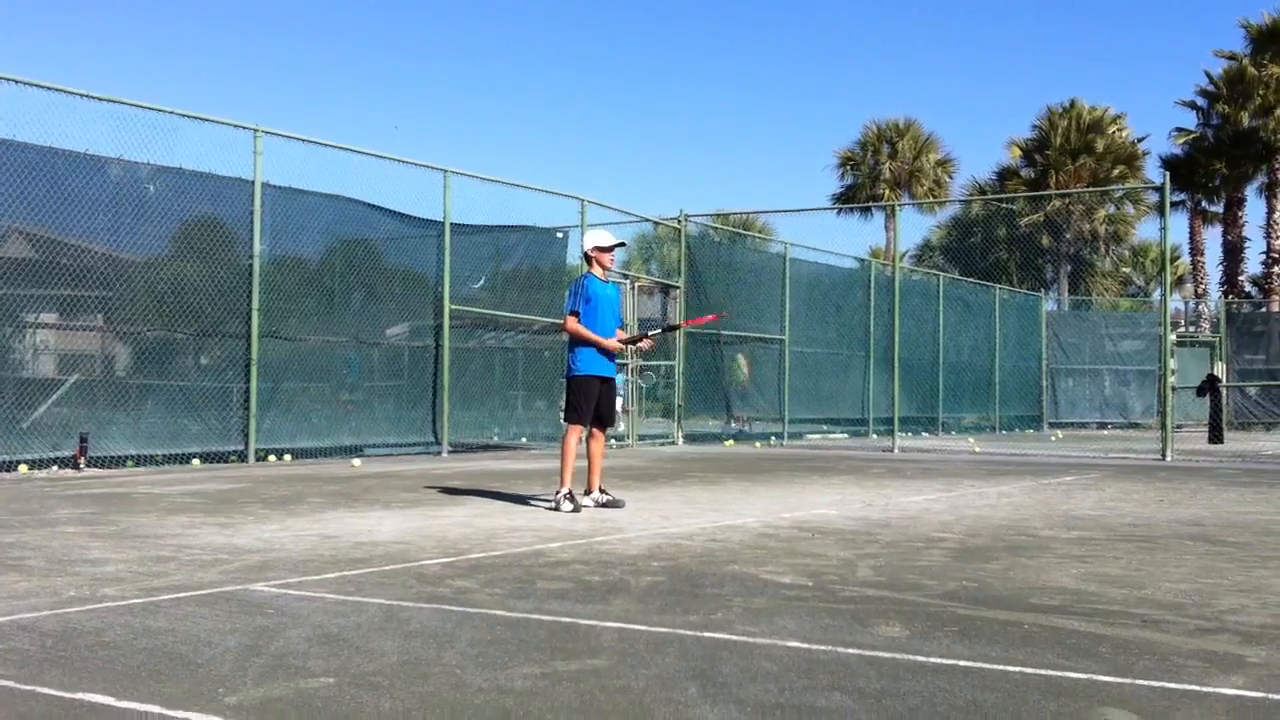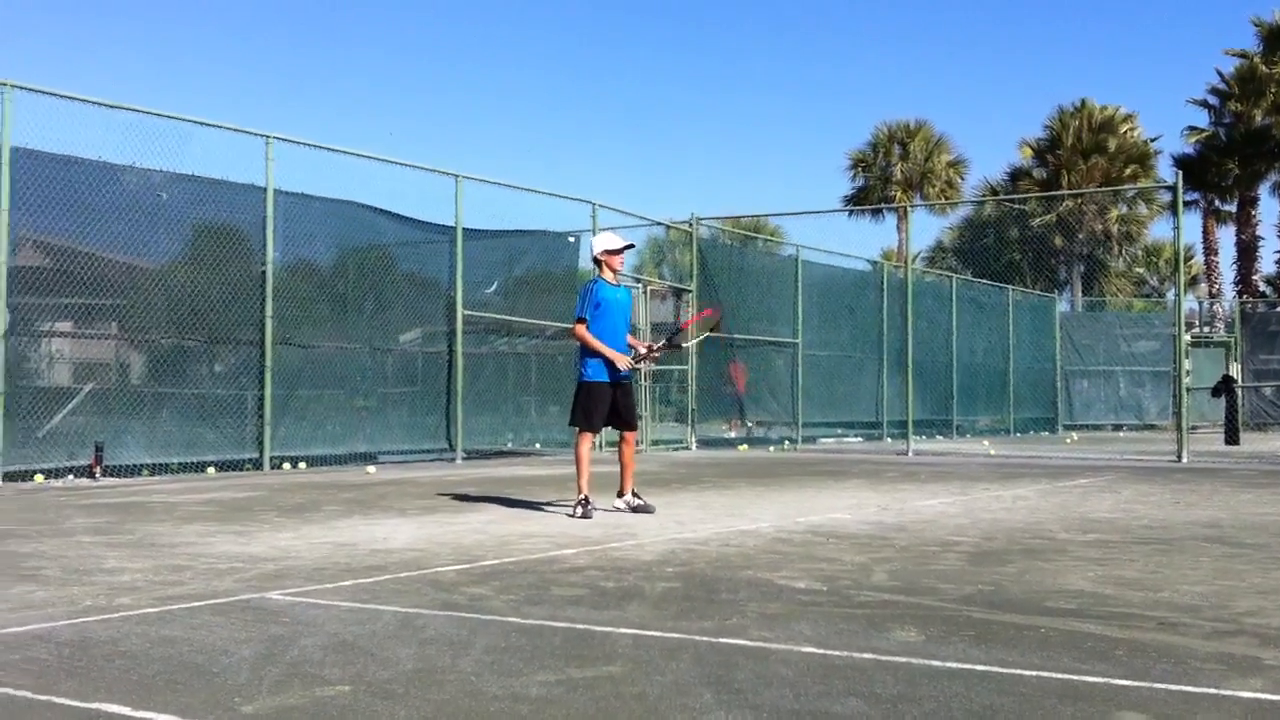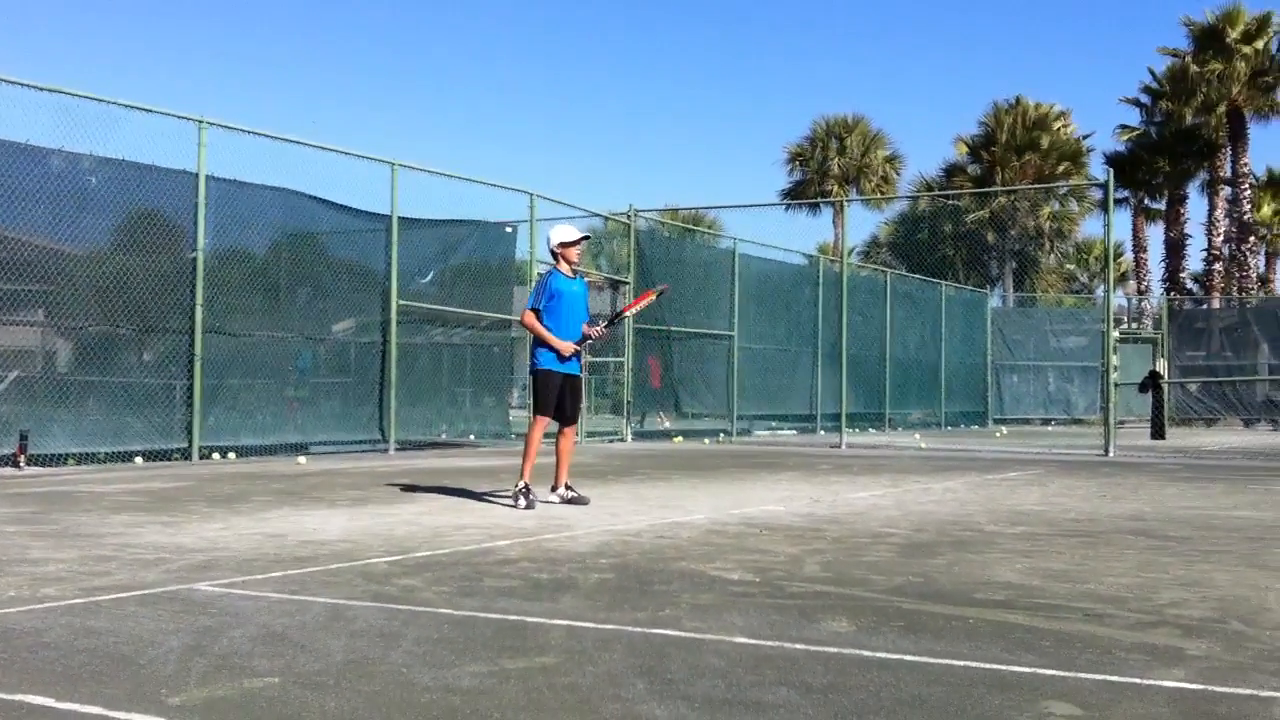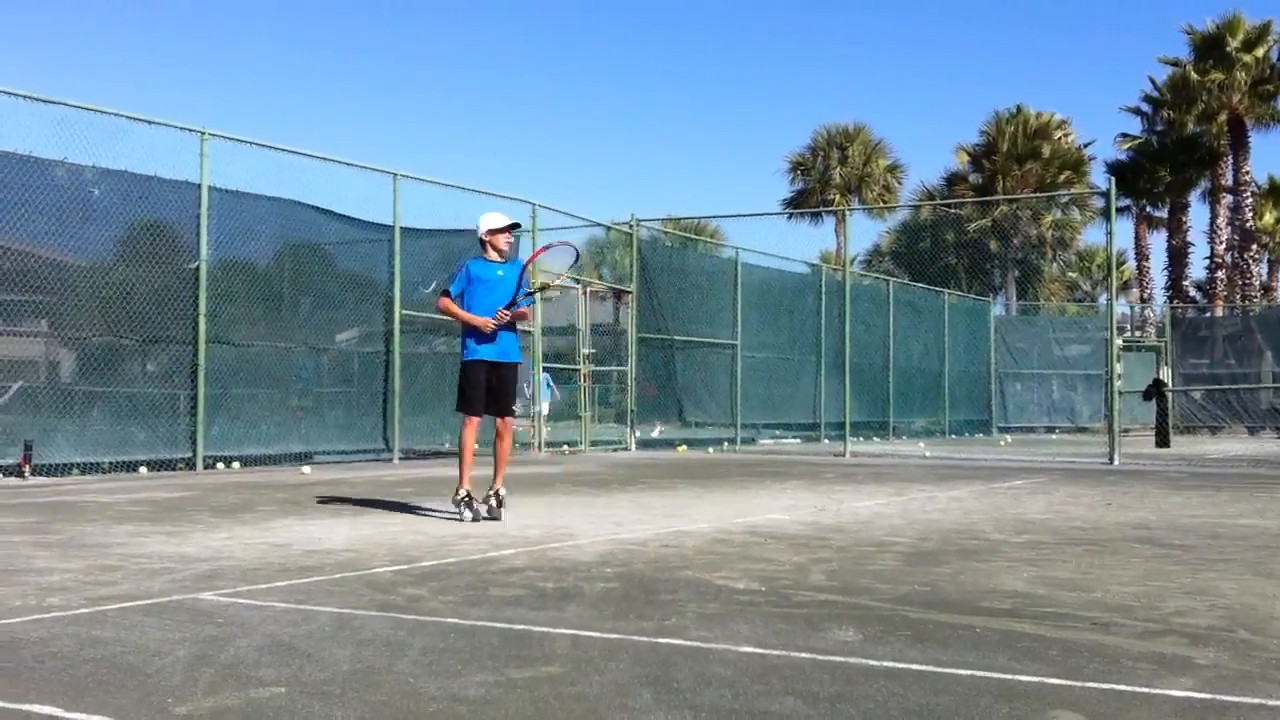
dt=0.7s
person 1, frame 1
left shoulder: (614, 290)
right shoulder: (583, 283)
right elbow: (569, 324)
right wrist: (603, 342)
left hip: (607, 369)
right hip: (583, 368)
left knee: (599, 430)
right knee: (576, 426)
left ankle: (594, 491)
right ankle: (565, 491)
person 1, frame 2
left shoulder: (625, 292)
right shoulder: (593, 288)
right elbow: (578, 330)
left wrist: (638, 345)
right wrist: (611, 354)
left hip: (620, 375)
right hip: (595, 373)
left knee: (629, 433)
right knee: (587, 433)
left ankle: (626, 494)
right ankle: (583, 497)
person 1, frame 3
left shoulder: (581, 284)
right shoulder: (549, 280)
right elbow: (527, 318)
left wrist: (591, 332)
right wrist: (557, 343)
left hip: (571, 365)
right hip: (548, 361)
left knee: (569, 426)
right knee: (542, 418)
left ankle: (561, 487)
right ankle: (523, 483)
person 1, frame 4
left shoulder: (517, 269)
right shoulder: (470, 268)
left elbow: (525, 313)
right elbow: (444, 302)
left wrist: (513, 316)
right wrist: (477, 320)
left hip: (508, 355)
right hip: (477, 354)
left knee: (505, 423)
right knee: (472, 420)
left ankle: (496, 491)
right ankle: (464, 492)
